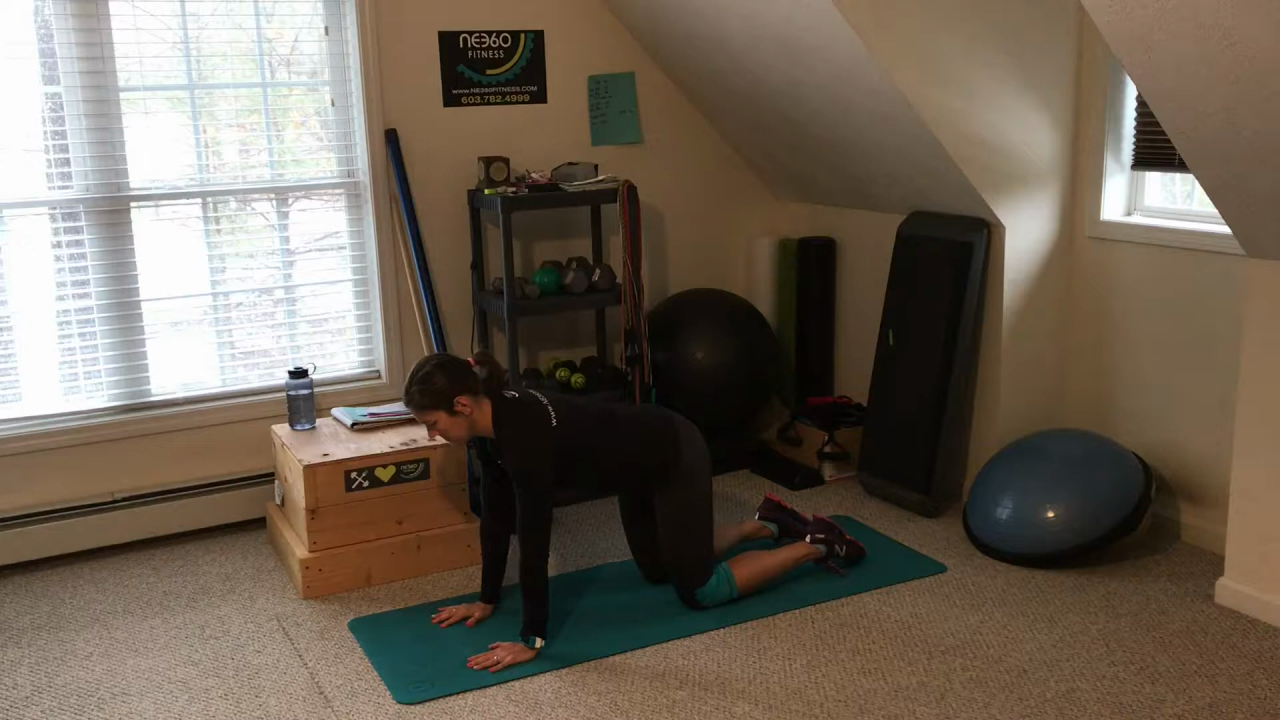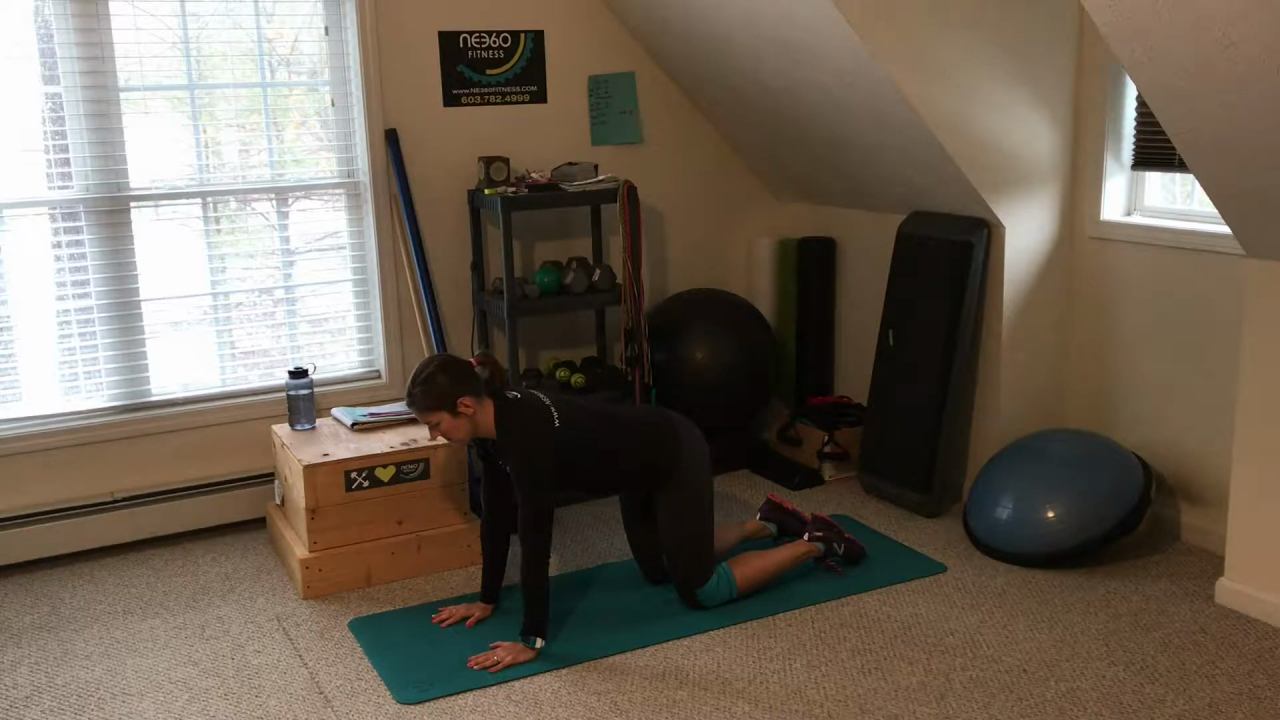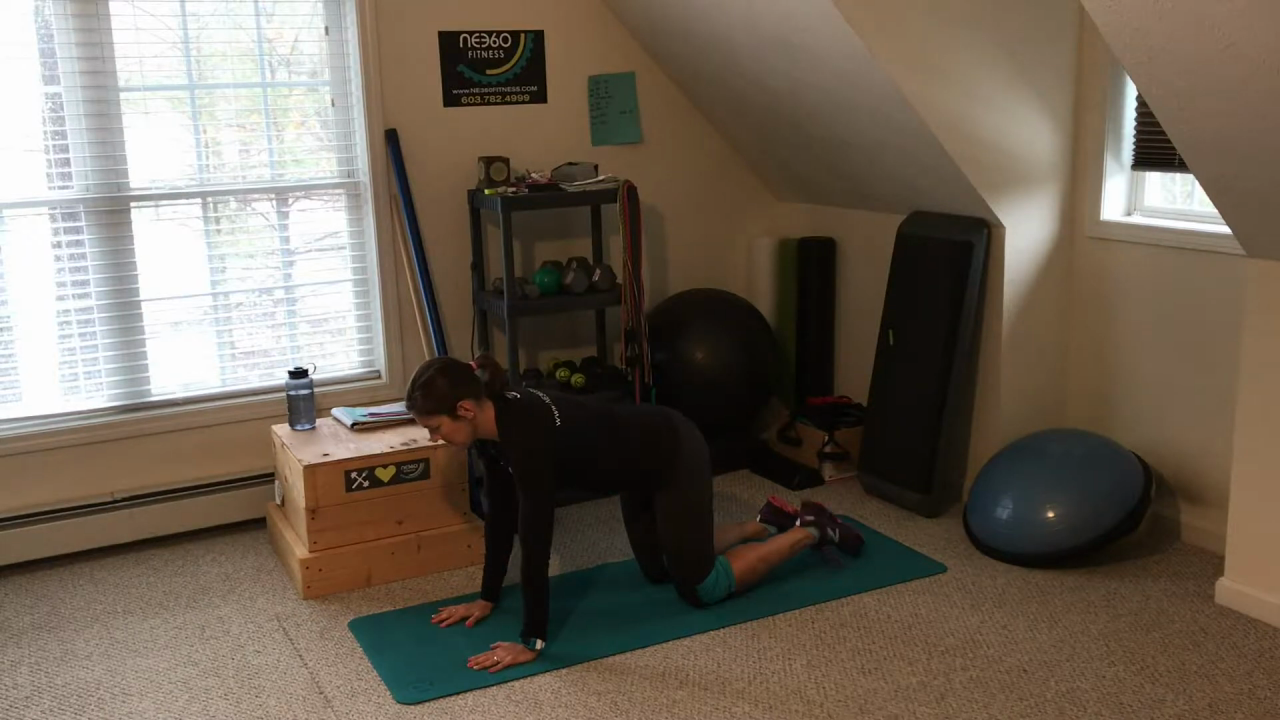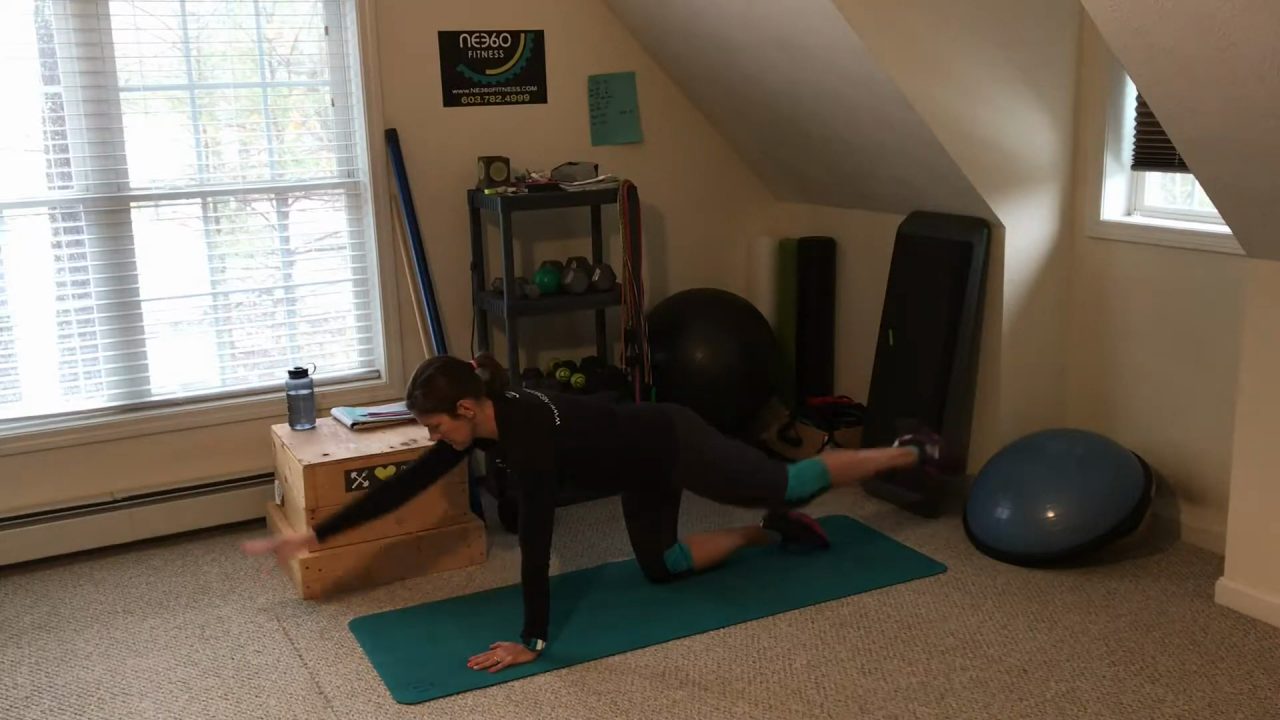
dt=0.5s
person 1, frame 1
left shoulder: (524, 430)
right shoulder: (495, 420)
left elbow: (533, 537)
right elbow: (497, 516)
left wrist: (532, 640)
right wrist: (487, 599)
left hip: (674, 456)
right hip: (641, 462)
left knee: (699, 590)
right knee: (658, 569)
left ankle: (816, 545)
right ankle: (766, 523)
person 1, frame 2
left shoulder: (526, 431)
right shoulder: (493, 424)
left elbow: (535, 537)
right elbow: (497, 516)
left wrist: (532, 641)
right wrist: (486, 599)
left hip: (674, 456)
right hip: (642, 460)
left knee: (699, 590)
right knee: (658, 570)
left ankle: (815, 543)
right ankle: (766, 523)
person 1, frame 3
left shoulder: (525, 432)
right shoulder: (493, 426)
left elbow: (535, 539)
right elbow: (502, 516)
left wrist: (531, 641)
right wrist: (486, 599)
left hip: (674, 453)
right hip: (642, 459)
left knee: (700, 587)
right knee: (659, 568)
left ankle: (811, 530)
right ankle: (767, 521)
person 1, frame 4
left shoulder: (526, 431)
right shoulder: (477, 422)
left elbow: (535, 540)
right elbow: (404, 484)
left wrist: (532, 641)
right wrist: (315, 534)
left hip: (675, 445)
right hip: (643, 461)
left knee: (787, 484)
right knee: (661, 566)
left ankle: (908, 452)
right ankle: (773, 530)
